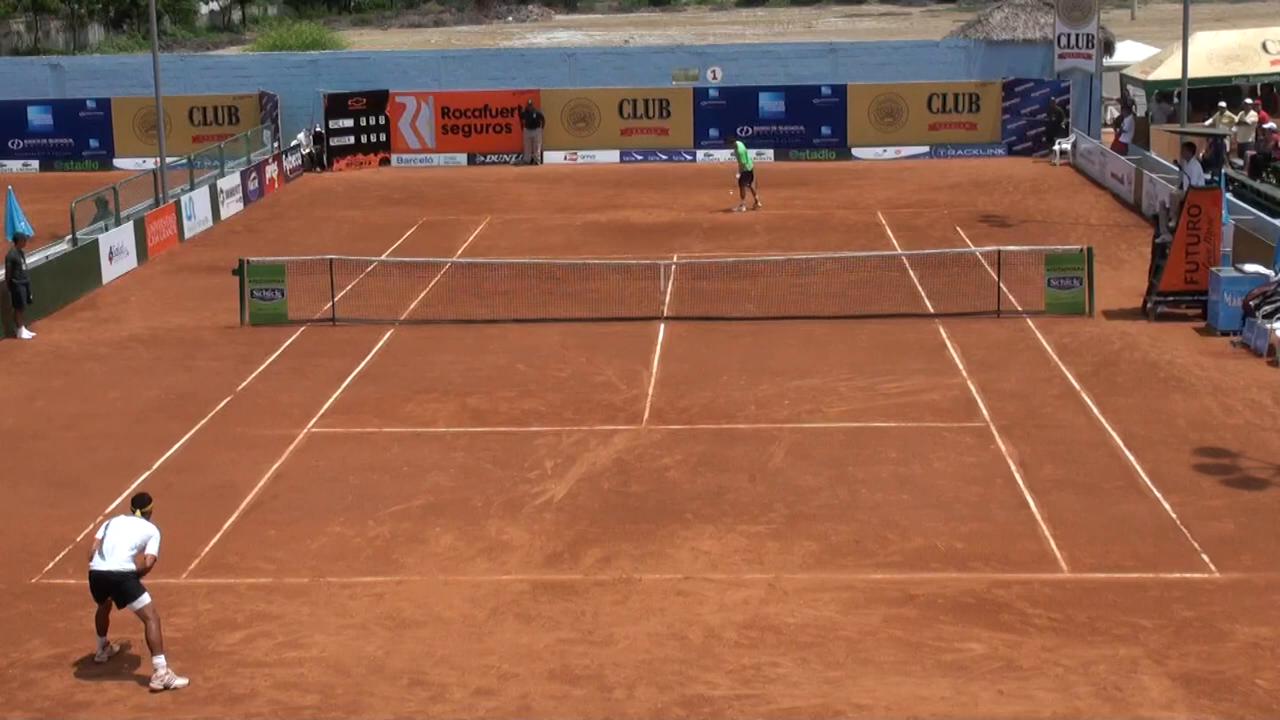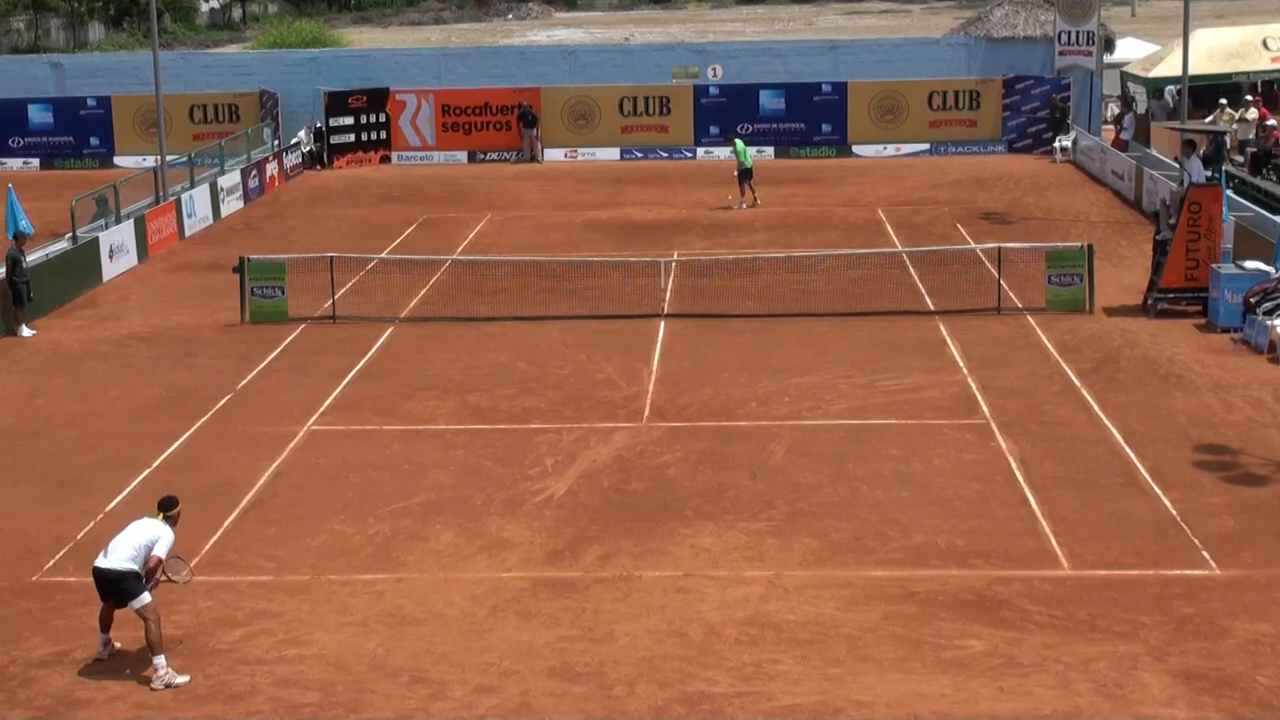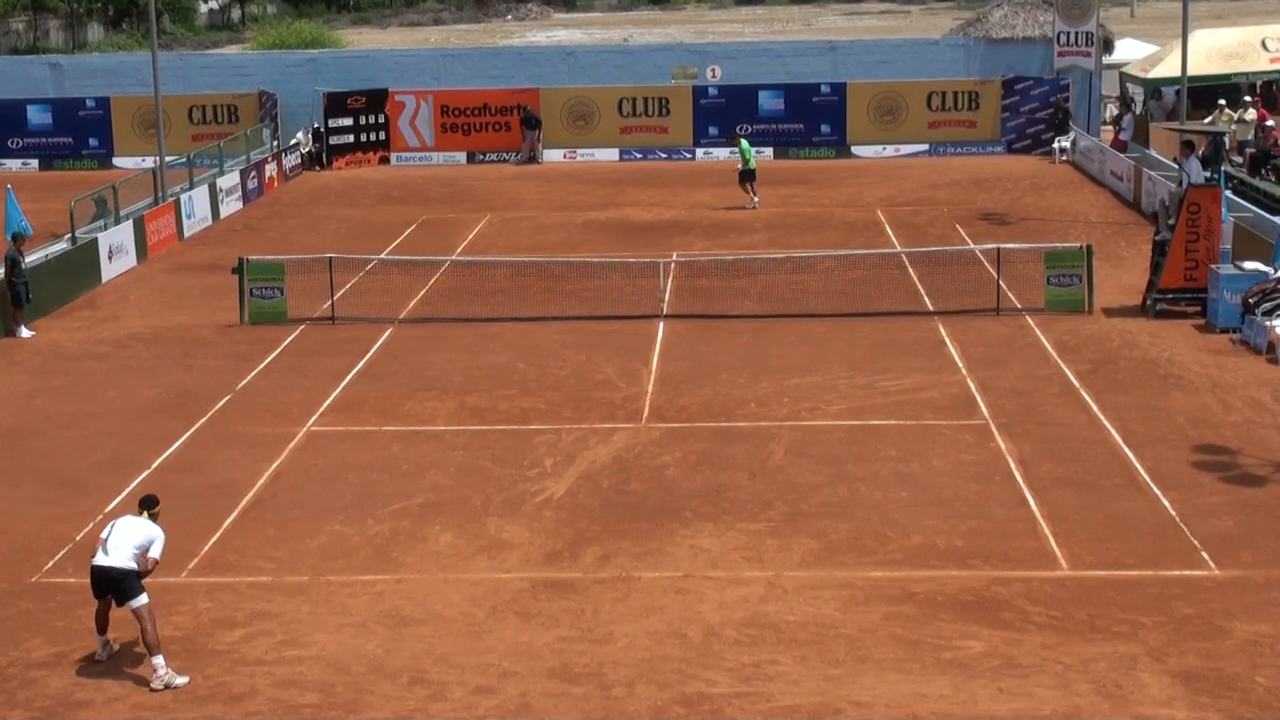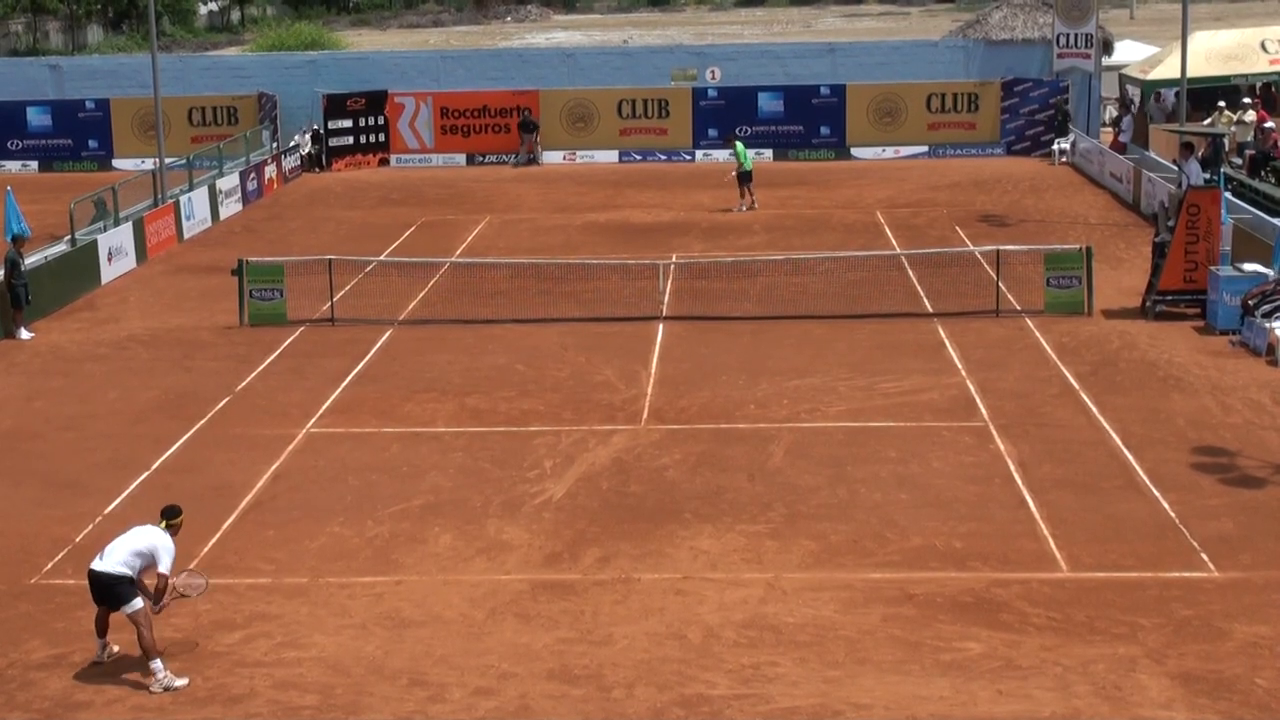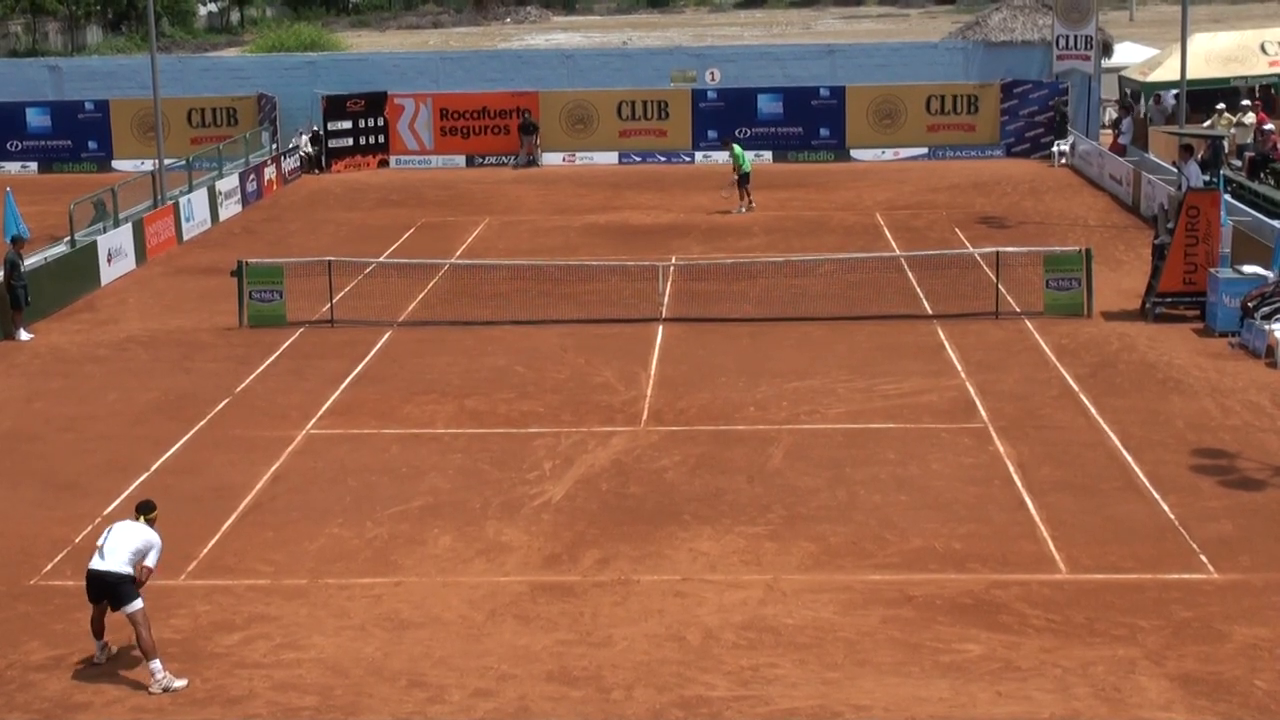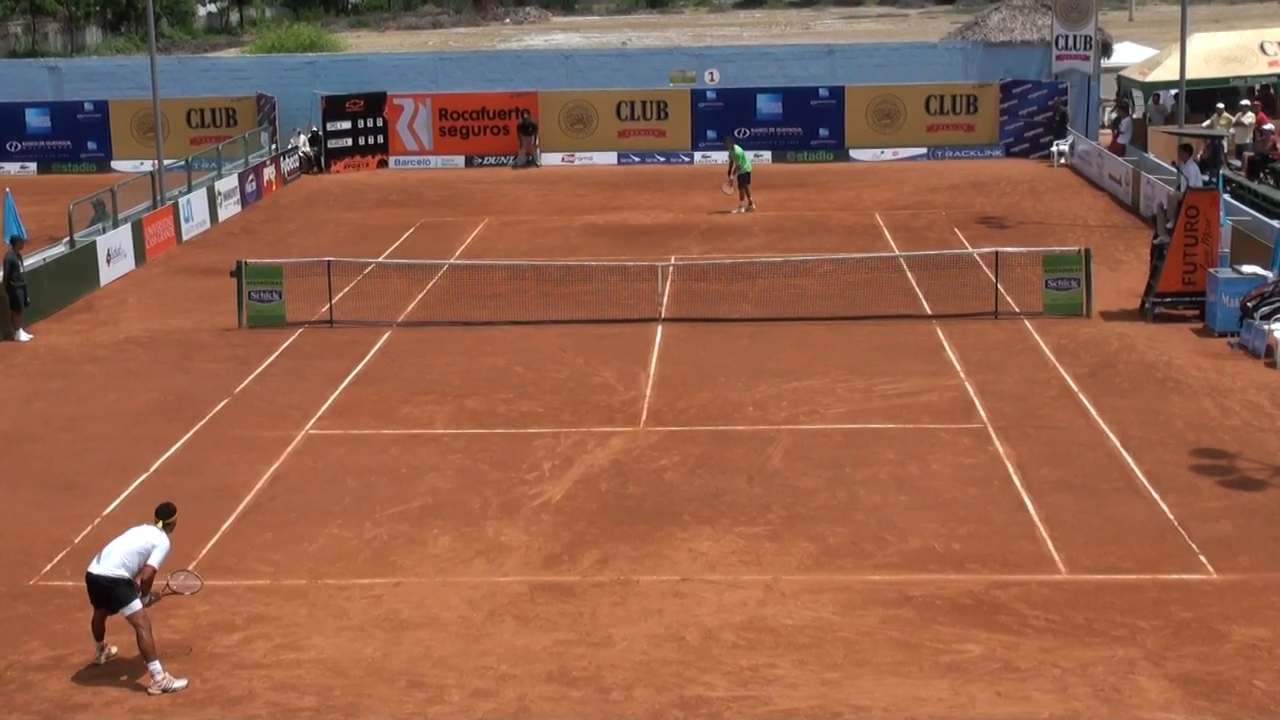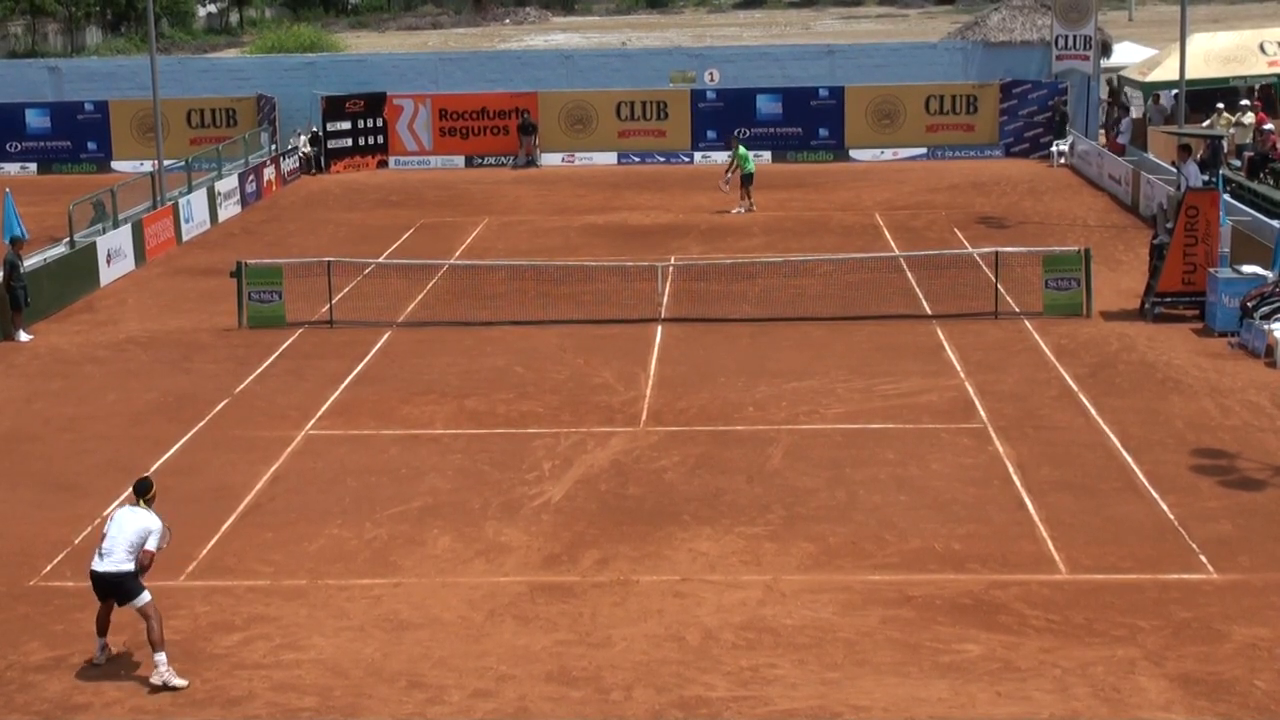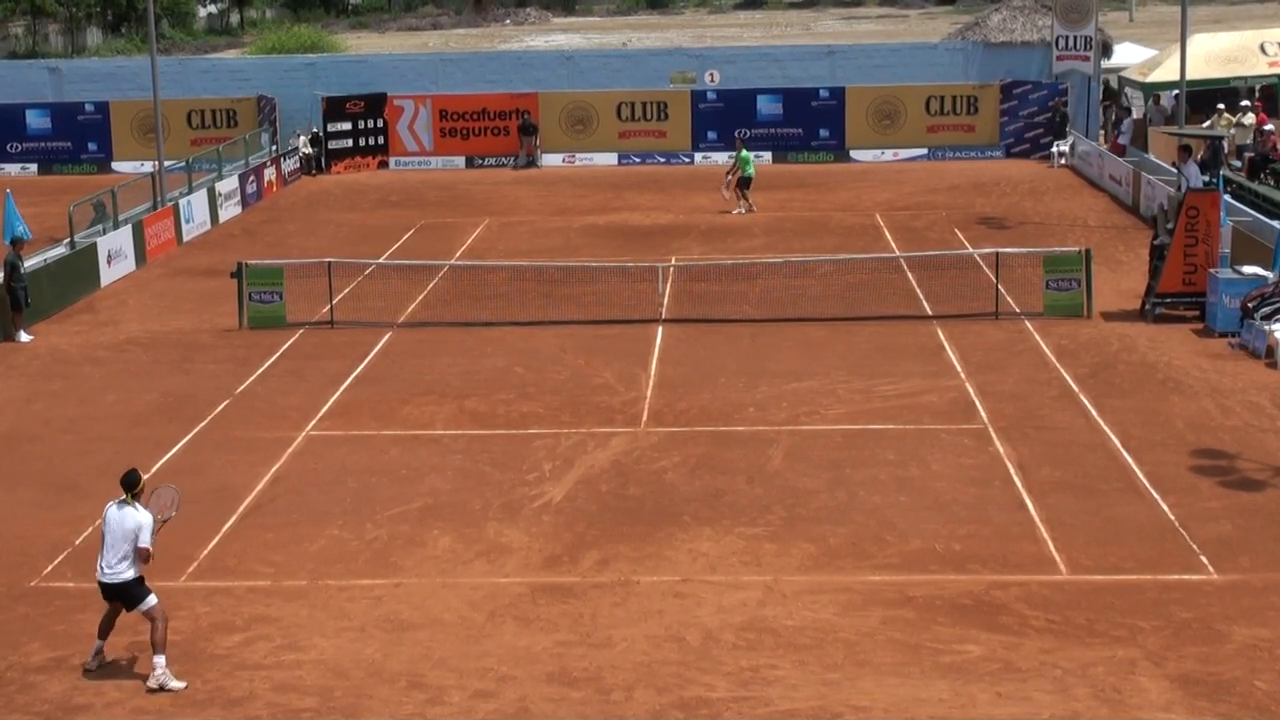
dt=0.5s
person 1, frame 1
left shoulder: (112, 521)
right shoulder: (152, 530)
left elbow: (92, 553)
right elbow: (148, 564)
right wrist: (134, 578)
left hip: (96, 571)
right hip: (121, 573)
left knee: (104, 606)
right knee: (151, 617)
left ankle: (103, 649)
right ankle: (161, 674)
person 1, frame 2
left shoulder: (141, 522)
right shoulder: (167, 533)
right elbow: (153, 564)
left wrist: (145, 579)
right wrist: (148, 582)
left hip: (100, 567)
right hip: (121, 572)
left knee: (109, 604)
right knee: (152, 617)
left ankle: (104, 647)
right ankle: (161, 674)
person 1, frame 3
left shoulder: (119, 521)
right shoulder: (157, 532)
left elbow: (96, 551)
right elbow: (149, 567)
right wrist: (135, 579)
left hip: (98, 567)
right hip: (121, 570)
left knee: (104, 604)
right knee: (147, 618)
left ankle: (103, 648)
right ankle: (161, 674)
person 1, frame 4
left shoulder: (142, 530)
right shoulder: (166, 543)
right elbow: (162, 583)
left wrist: (150, 597)
right wrist: (156, 603)
left hip: (95, 570)
right hip: (113, 576)
left knee: (104, 609)
right knee: (143, 623)
left ankle: (103, 651)
right ankle: (160, 678)
person 1, frame 5
left shoulder: (116, 525)
right shoulder: (154, 539)
right elbow: (143, 577)
right wrist: (129, 592)
left hip: (94, 571)
right hip: (118, 575)
left knee: (99, 610)
right knee: (141, 624)
left ankle: (101, 651)
right ankle: (159, 678)
person 1, frame 6
left shoulder: (139, 530)
right shoulder: (163, 541)
right elbow: (147, 575)
left wrist: (137, 589)
right wrist: (145, 597)
left hip: (93, 573)
right hip: (112, 578)
left knee: (100, 612)
right knee: (142, 625)
left ankle: (101, 653)
right ankle: (159, 680)
person 1, frame 7
left shoulder: (118, 512)
right shoulder: (154, 522)
right elbow: (145, 562)
right wrist: (137, 573)
left hip: (97, 570)
right hip: (120, 574)
left knee: (106, 607)
right knee: (153, 615)
left ankle: (101, 652)
right ankle: (161, 670)
person 1, frame 8
left shoulder: (110, 508)
right shoulder: (144, 517)
right elbow: (143, 557)
right wrist: (149, 554)
left hip: (104, 577)
right hip: (126, 580)
left knee: (113, 611)
right knee: (159, 618)
left ankle: (95, 657)
right ankle: (159, 674)
